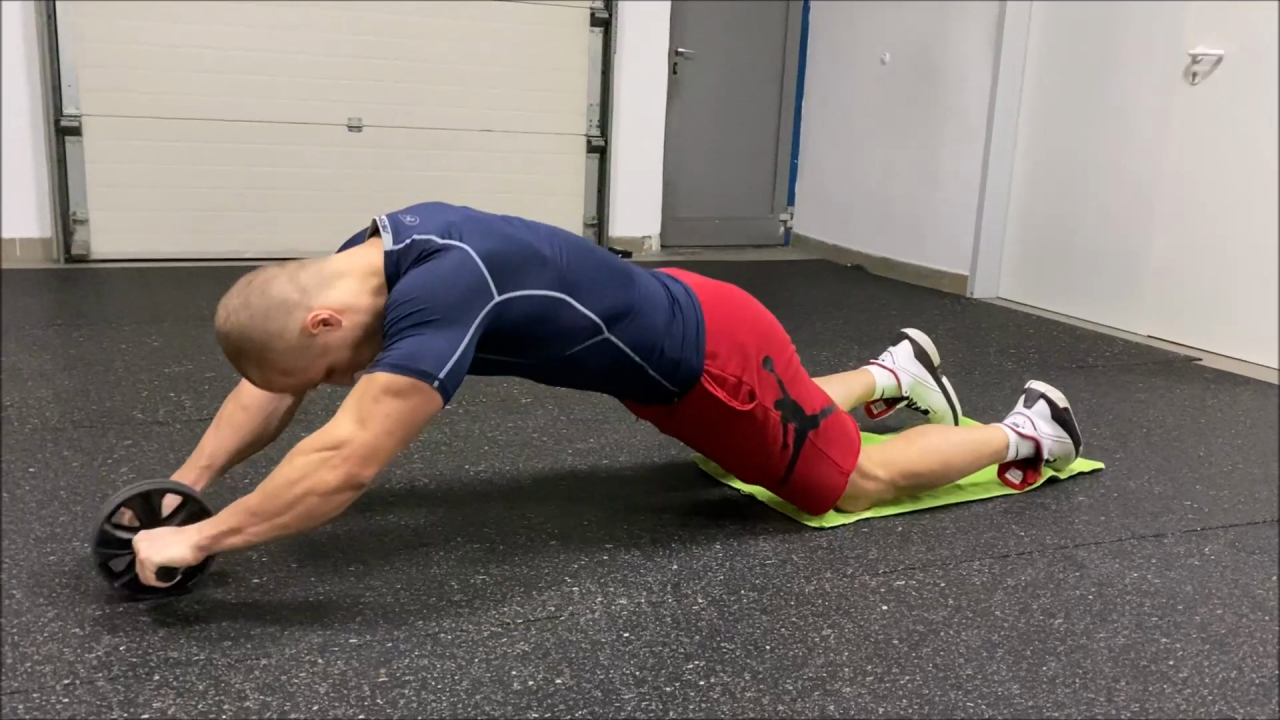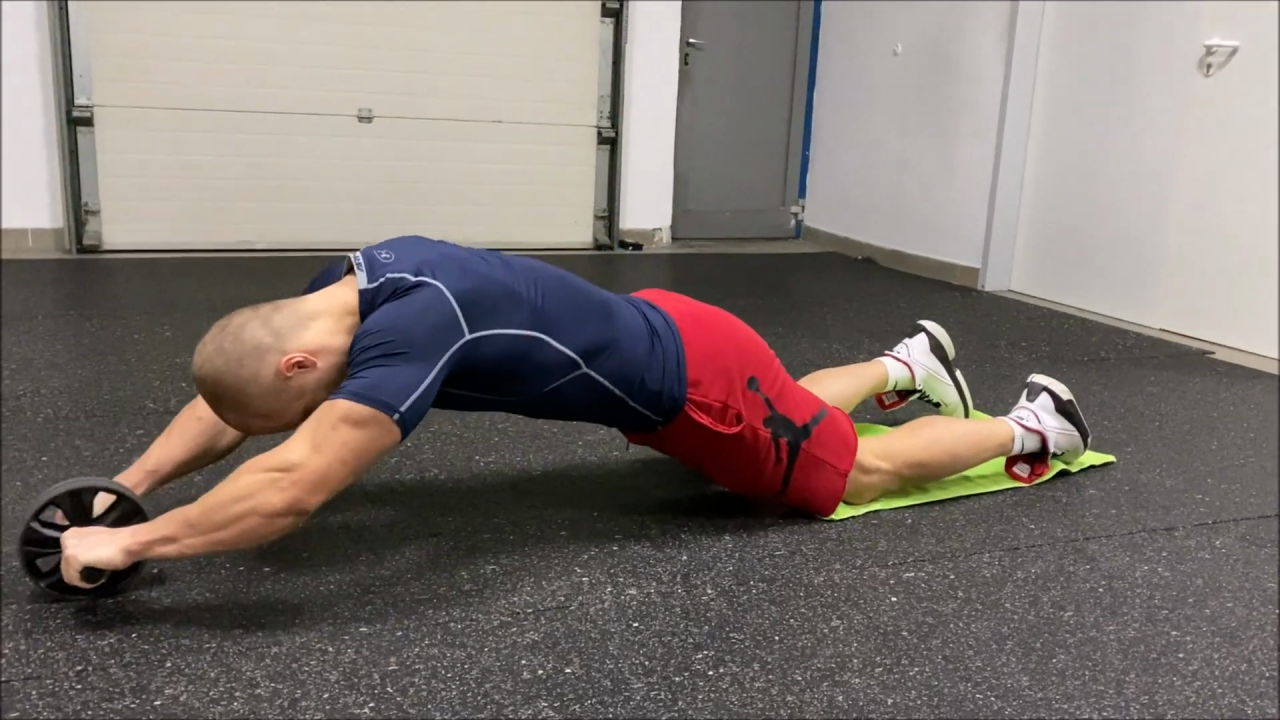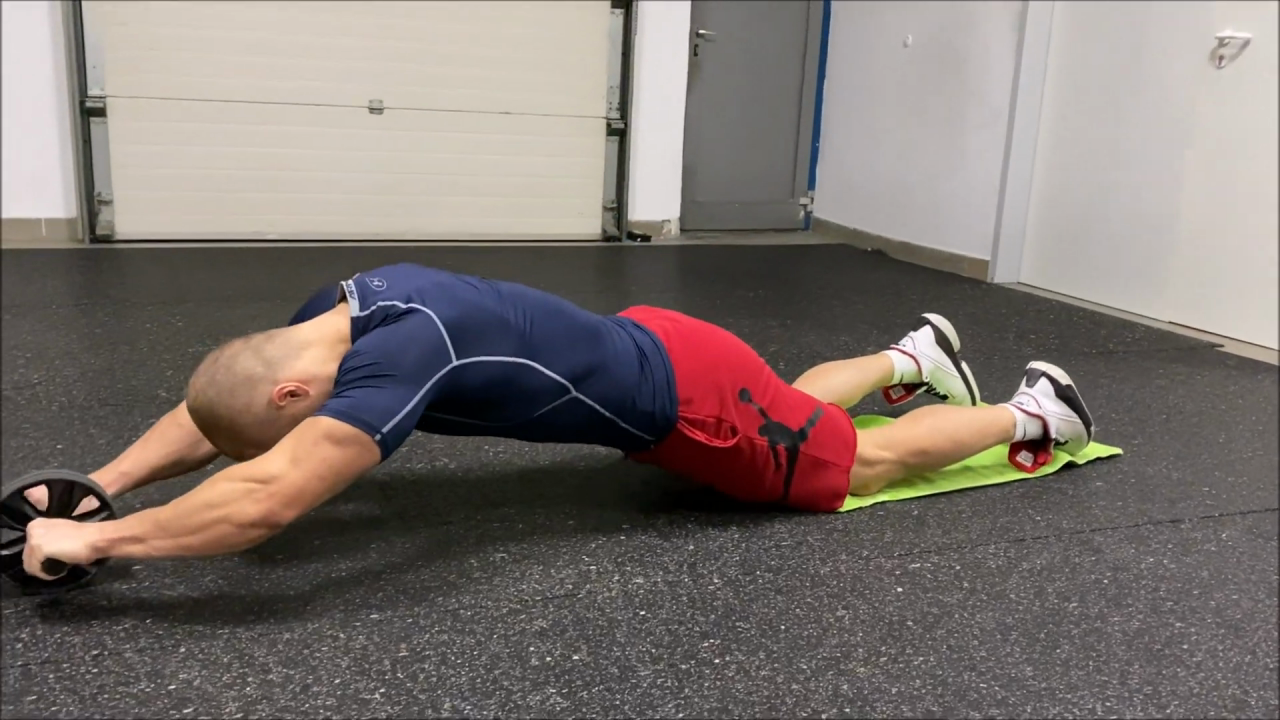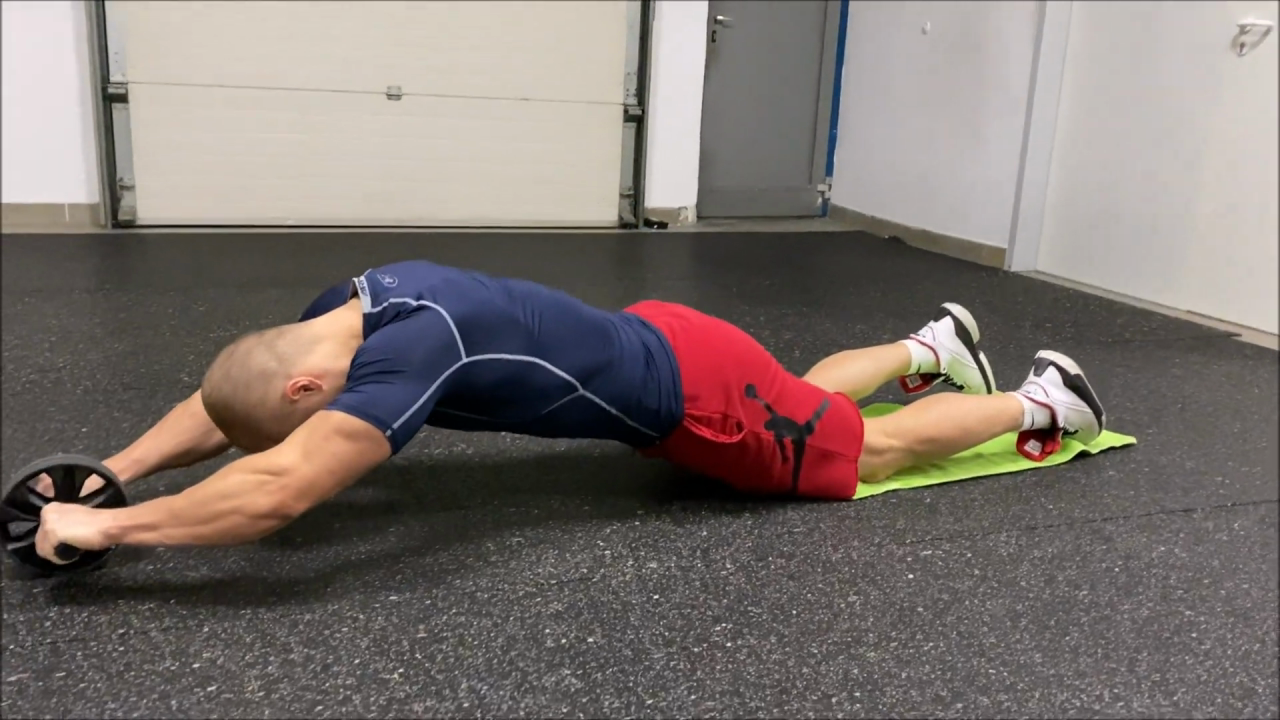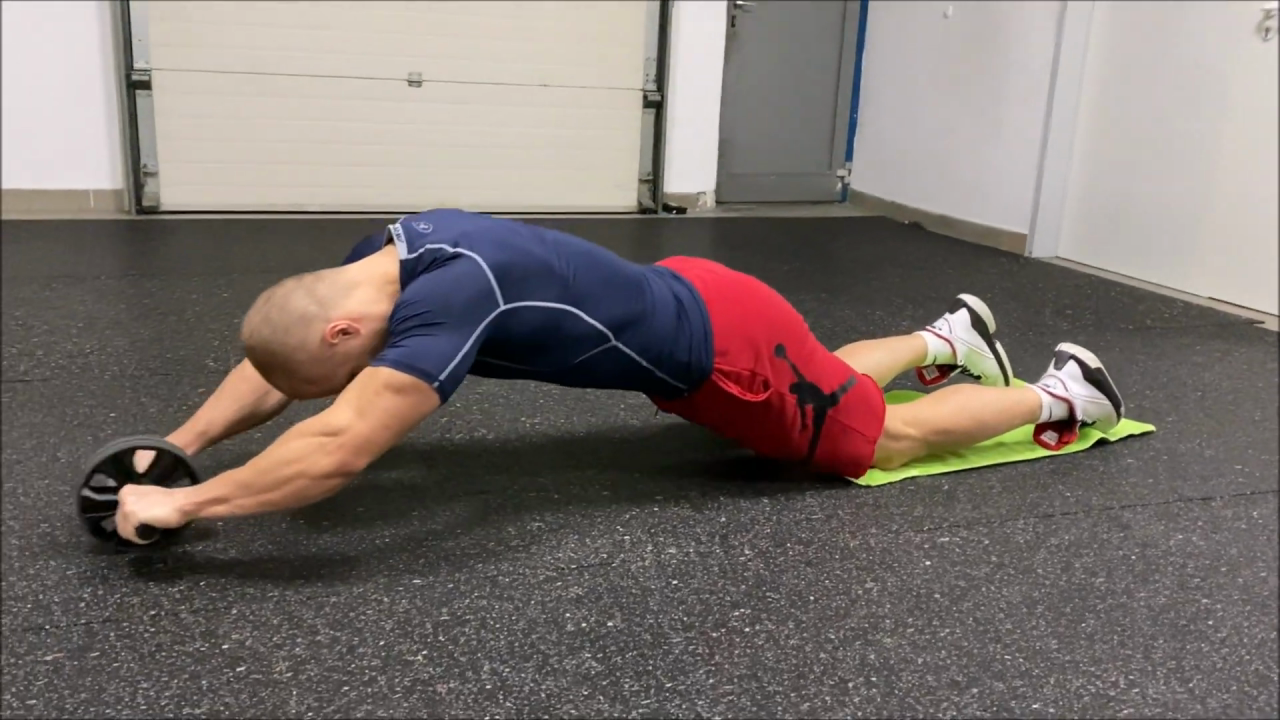
dt=0.3s
person 1, frame 1
left shoulder: (436, 288)
right shoulder: (366, 261)
left elbow: (348, 462)
right elbow: (268, 385)
left wrist: (202, 540)
right wrist: (186, 484)
left hip: (710, 351)
right hip: (664, 339)
left knee: (852, 481)
right knee: (788, 432)
left ankle: (1023, 432)
right ankle: (894, 372)
person 1, frame 2
left shoulder: (410, 323)
right shoulder: (349, 289)
left elbow: (297, 485)
right elbow: (226, 401)
left wrist: (132, 542)
right wrist: (127, 484)
left hip: (691, 376)
right hip: (651, 339)
left knee: (857, 473)
right knee: (797, 419)
left ankle: (1029, 424)
right ankle: (907, 363)
person 1, frame 3
left shoulder: (398, 351)
right shoulder: (338, 309)
left elbow: (269, 498)
right elbow: (212, 414)
left wrist: (94, 541)
right wrist: (99, 484)
left hip: (686, 396)
right hip: (646, 350)
left knee: (859, 462)
right knee: (797, 411)
left ankle: (1032, 412)
right ankle: (914, 357)
person 1, frame 4
left shoulder: (407, 348)
right shoulder: (349, 303)
left elbow: (280, 489)
right elbow: (225, 405)
left wrist: (109, 525)
right wrist: (114, 469)
left hip: (690, 390)
right hip: (652, 345)
left knee: (865, 450)
right knee: (807, 403)
left ankle: (1040, 401)
right ankle: (931, 345)
person 1, frame 5
left shoulder: (447, 299)
right shoulder: (386, 256)
left elbow: (337, 448)
right elbow: (276, 359)
left wrist: (182, 504)
right wrist: (179, 441)
left hip: (722, 346)
right hip: (685, 301)
left knee: (887, 436)
right knee: (828, 386)
left ankle: (1057, 391)
right ankle: (948, 336)
